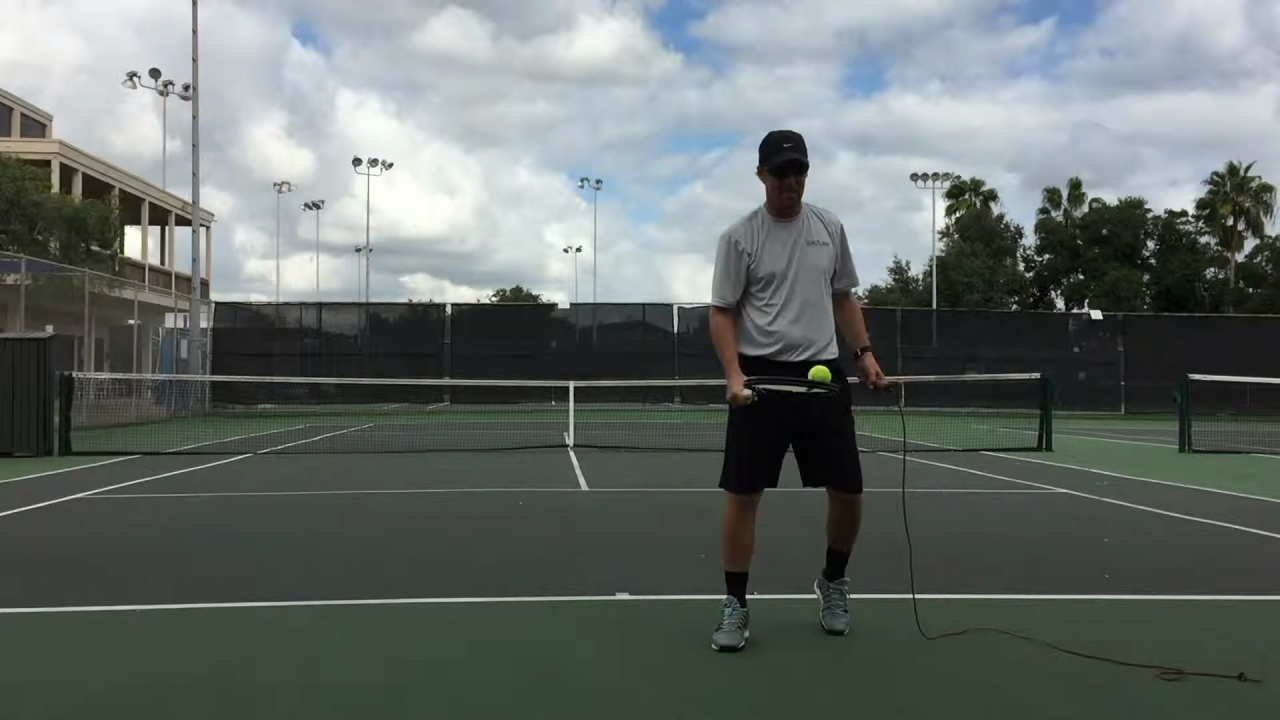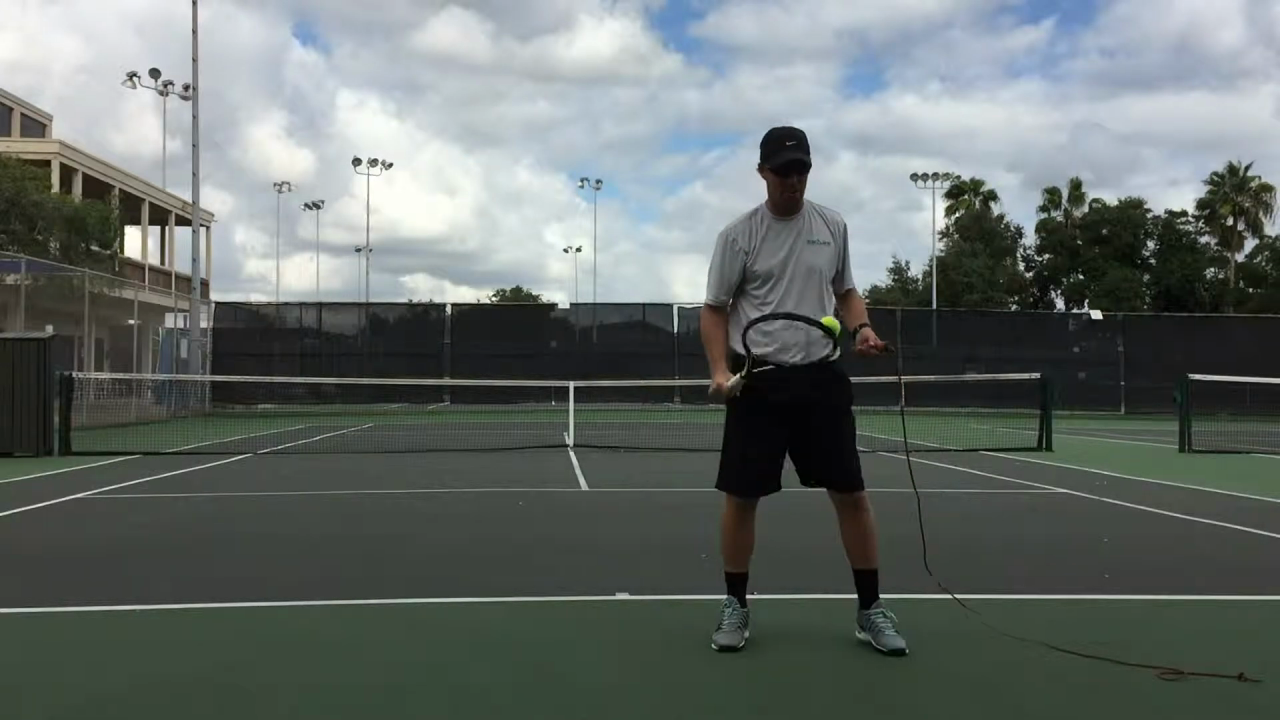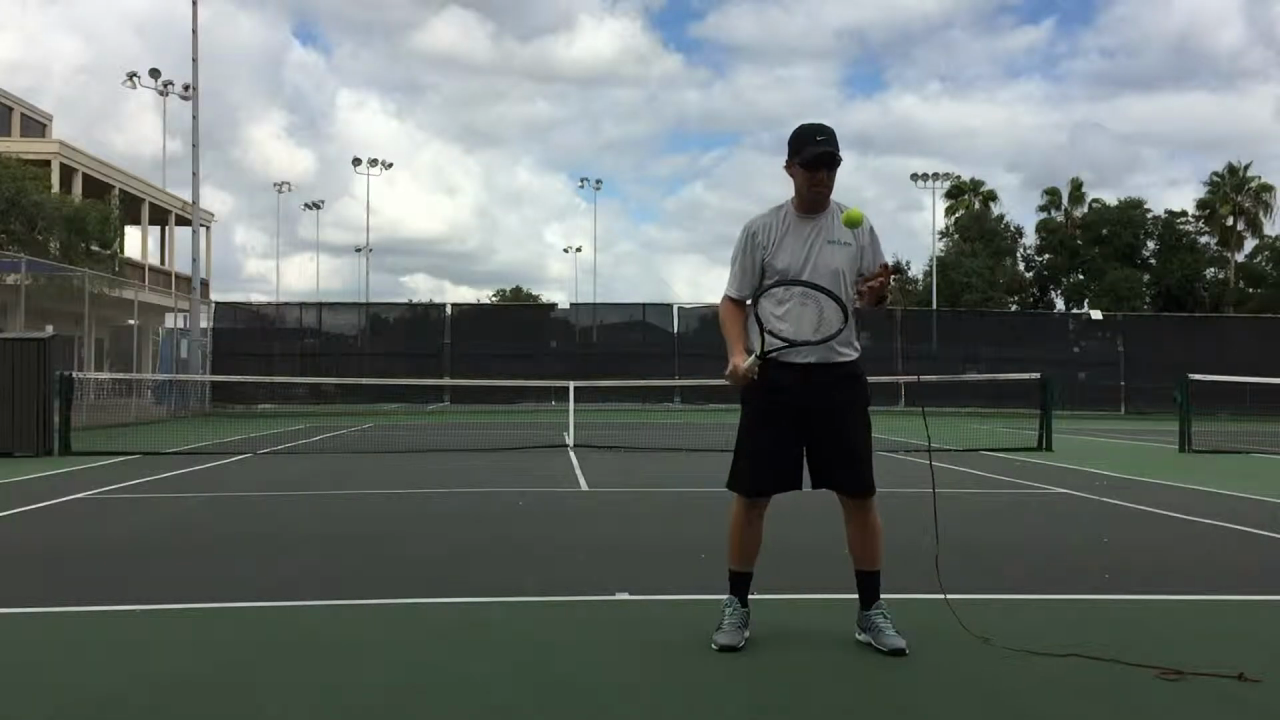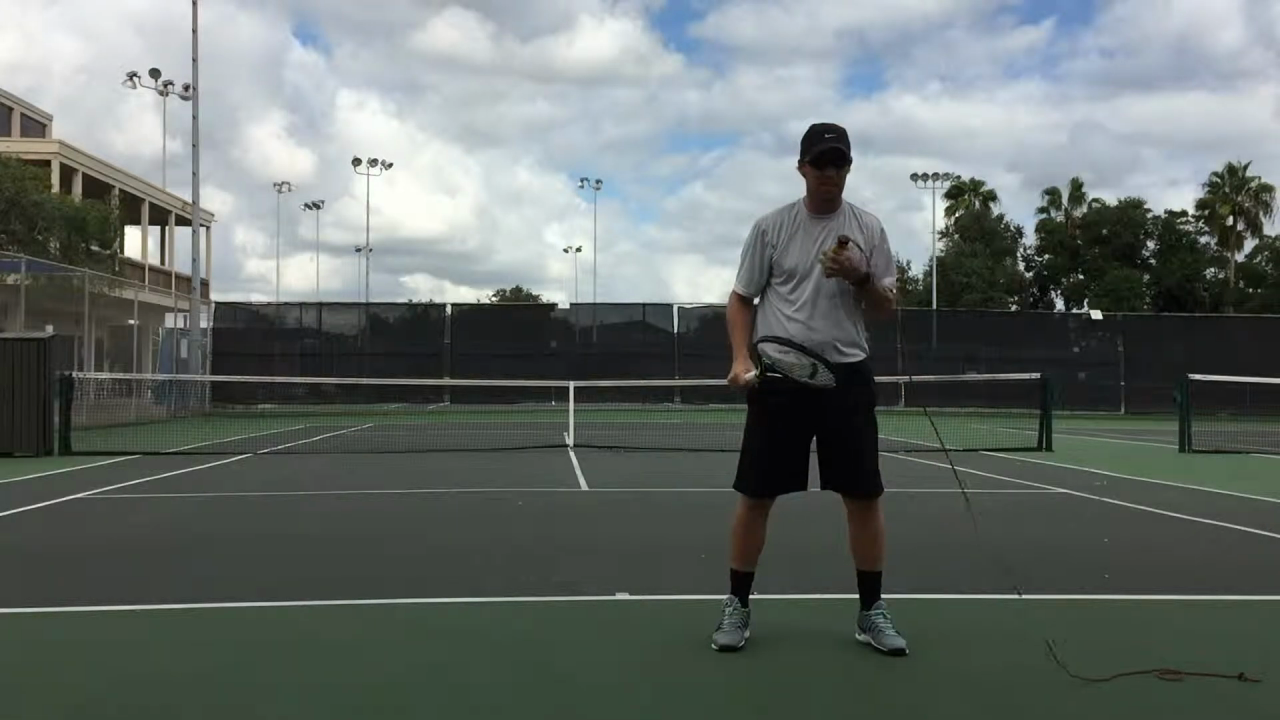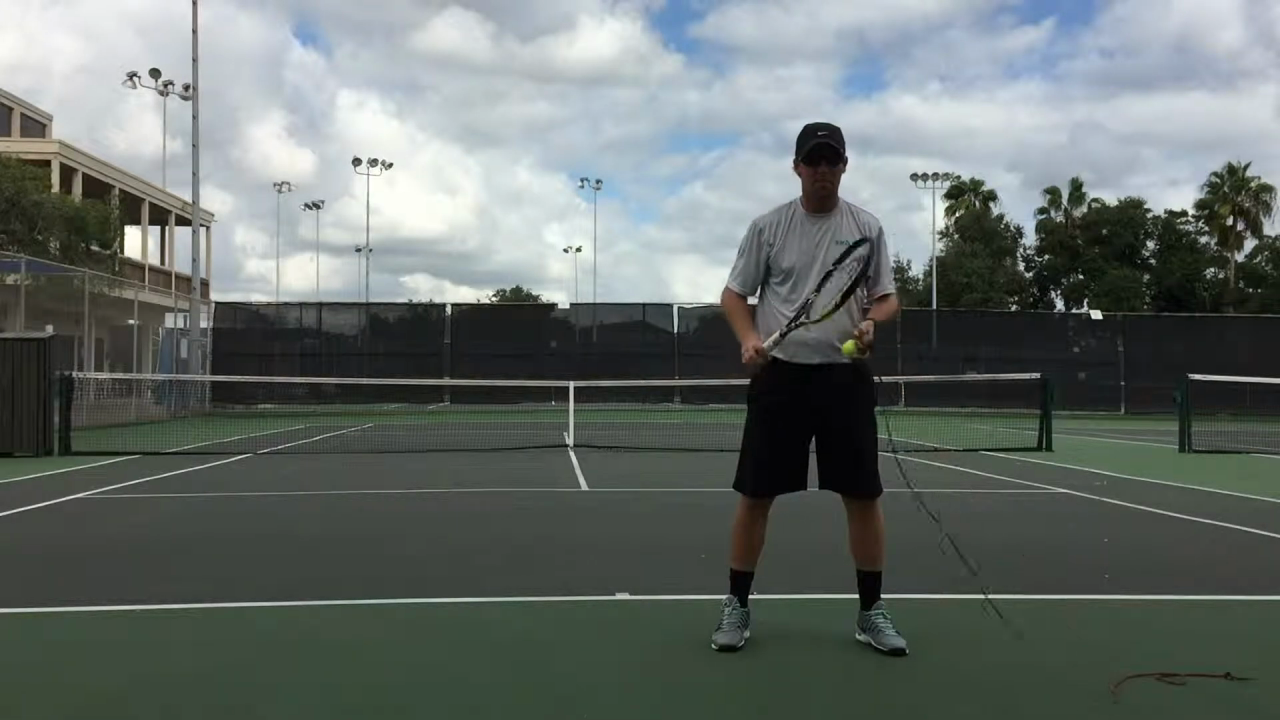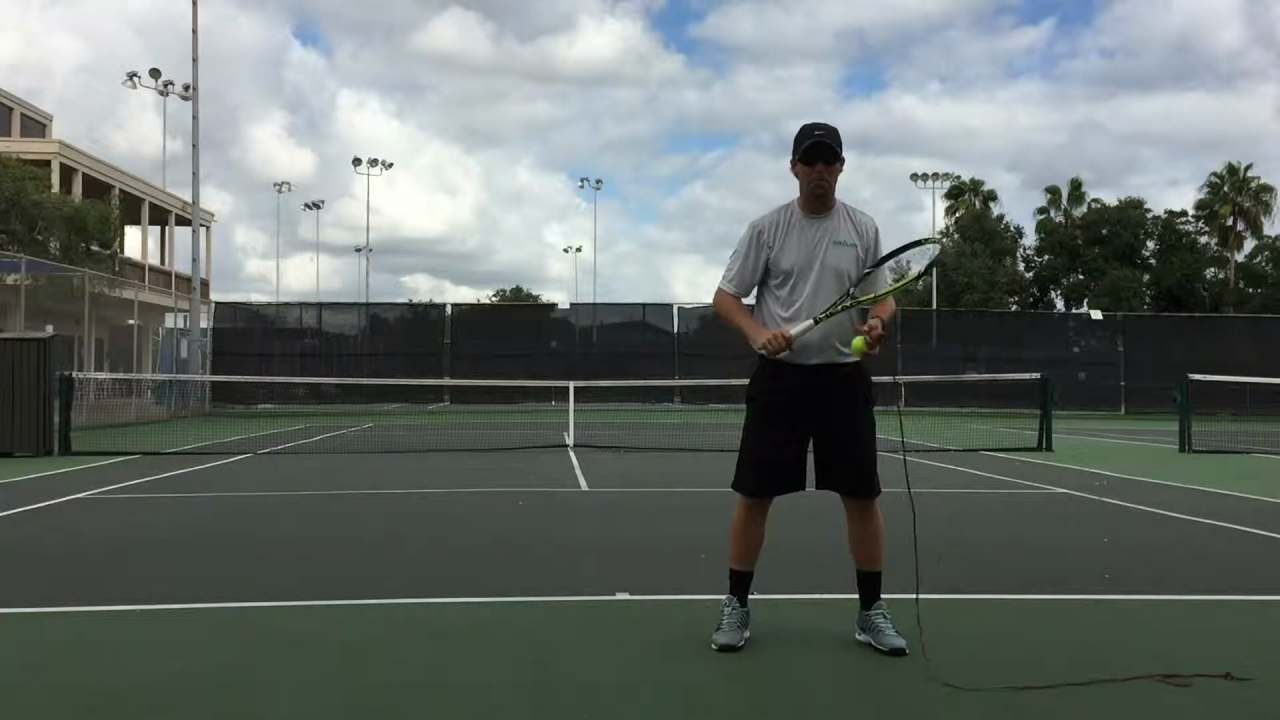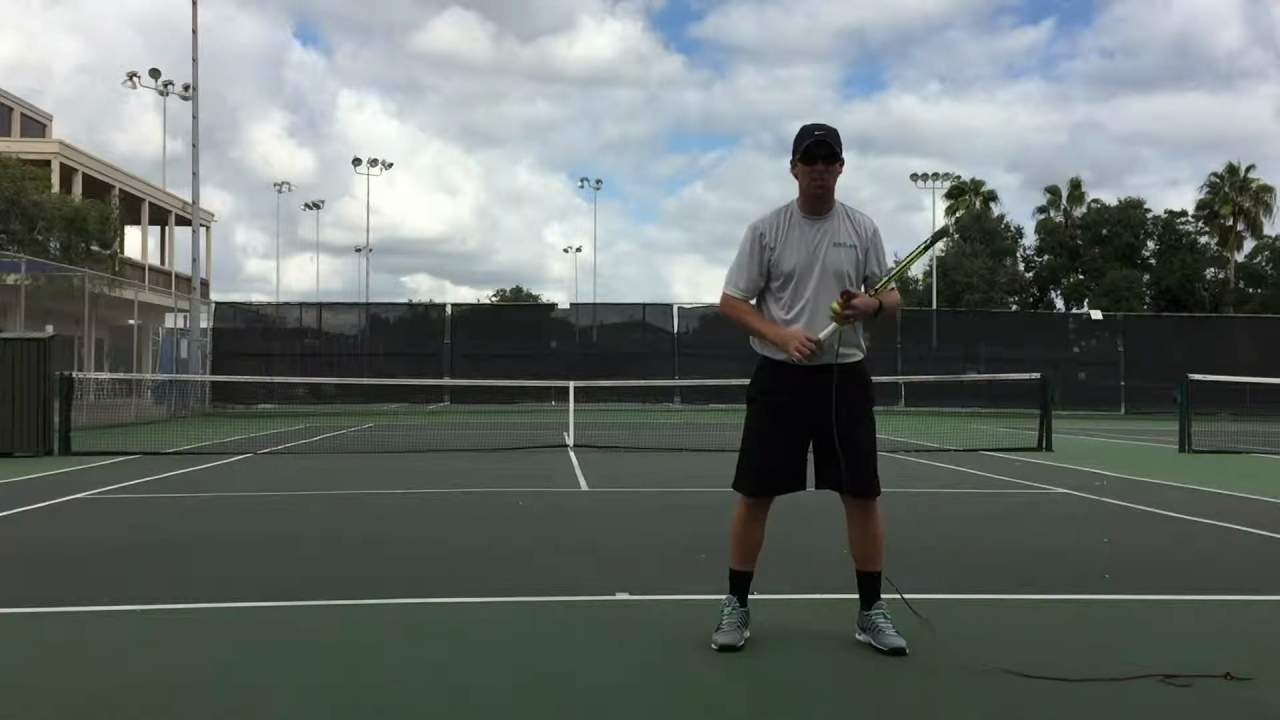
dt=0.3s
person 1, frame 1
left shoulder: (830, 227)
right shoulder: (739, 237)
right elbow: (722, 311)
left wrist: (864, 352)
right wrist: (733, 373)
left hip: (822, 374)
right hip: (761, 377)
left knee: (847, 490)
right knee: (742, 492)
left ankle: (833, 581)
right ankle: (735, 605)
person 1, frame 2
left shoulder: (831, 226)
right shoulder: (737, 234)
left elbow: (846, 293)
right elbow: (714, 308)
left wrist: (861, 328)
right wrist: (718, 366)
left hip: (821, 376)
right hip: (757, 379)
left knee: (850, 492)
right knee: (741, 494)
left ankle: (870, 609)
right ankle: (736, 605)
person 1, frame 3
left shoulder: (858, 228)
right shoulder: (760, 229)
left elbow: (872, 296)
right elbow: (733, 300)
left wrist: (879, 292)
right wrist: (737, 352)
left hip: (840, 376)
right hip: (773, 378)
left knee: (859, 495)
right knee: (751, 495)
left ankle: (870, 610)
right ankle: (736, 605)
person 1, frame 4
left shoulder: (868, 228)
right shoulder: (770, 227)
left elbow: (887, 305)
right elbow: (740, 298)
left wrist: (860, 278)
right wrist: (741, 357)
left hip: (847, 377)
right hip: (778, 377)
left knee: (863, 495)
right knee: (756, 494)
left ankle: (871, 611)
right ankle: (737, 605)
person 1, frame 5
left shoulder: (867, 227)
right shoulder: (767, 226)
left elbow: (888, 299)
right elbow: (734, 293)
left wrist: (869, 323)
right wrist: (749, 338)
left hip: (846, 377)
right hip: (780, 375)
left knee: (863, 495)
right knee: (755, 494)
left ankle: (871, 610)
right ankle: (737, 604)
person 1, frame 6
left shoulder: (863, 228)
right shoulder: (766, 228)
left elbow: (883, 296)
right elbow: (725, 296)
left wrist: (877, 321)
right wrist: (757, 331)
left hip: (844, 376)
right hip: (780, 377)
left knee: (862, 495)
right knee: (754, 493)
left ankle: (871, 611)
right ankle: (736, 605)
person 1, frame 7
left shoulder: (862, 229)
right shoulder: (766, 229)
left elbow: (891, 296)
right elbow: (731, 301)
left wrist: (871, 304)
right wrist: (781, 335)
left hip: (845, 376)
right hip: (779, 377)
left knee: (862, 494)
right knee: (754, 494)
left ankle: (871, 610)
right ankle: (736, 605)
